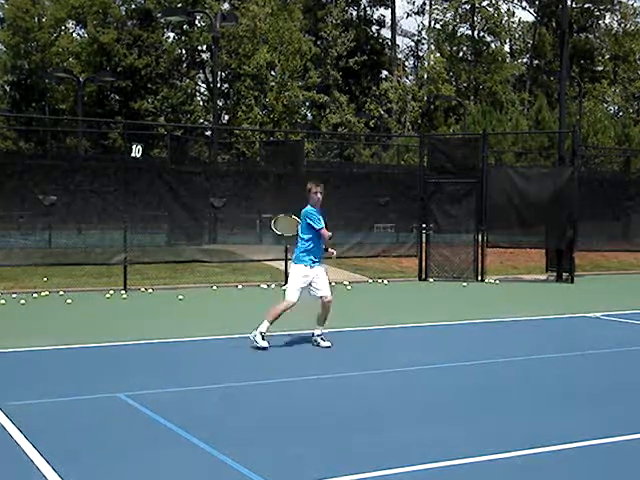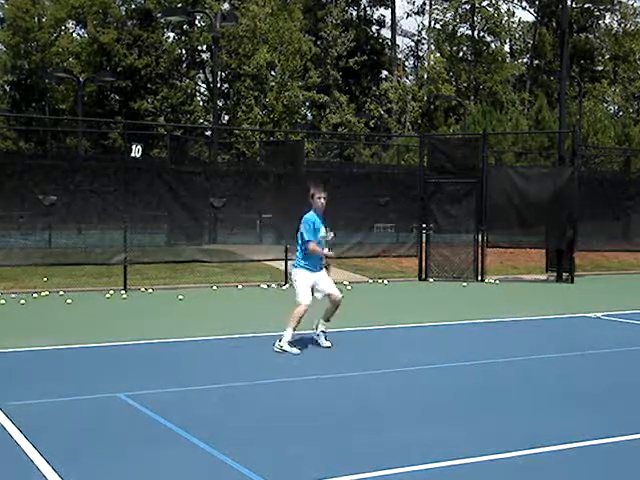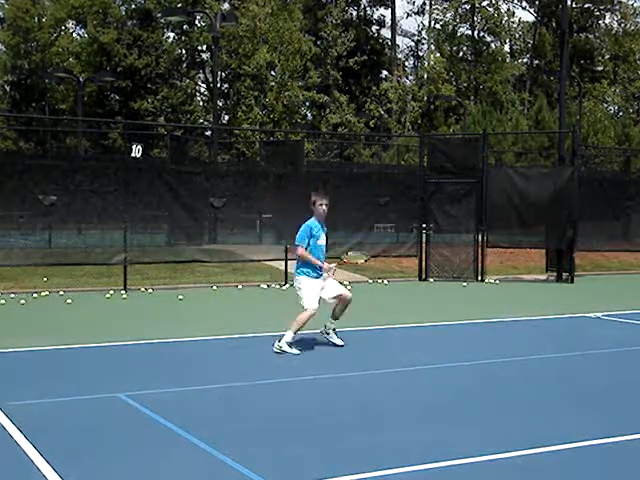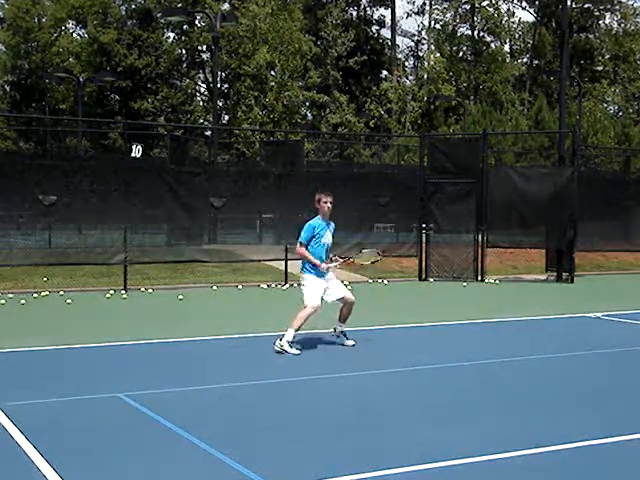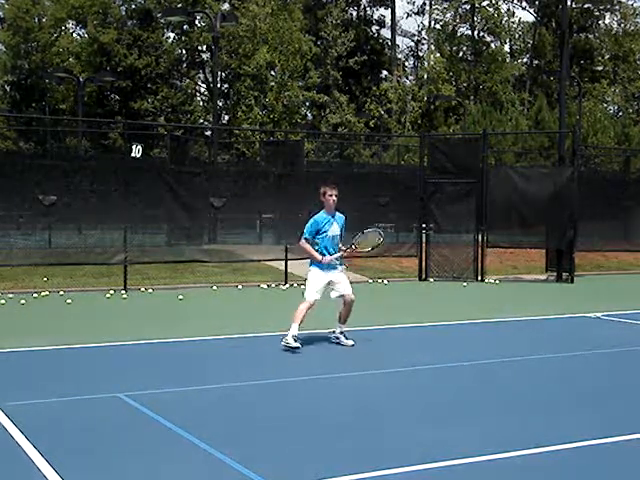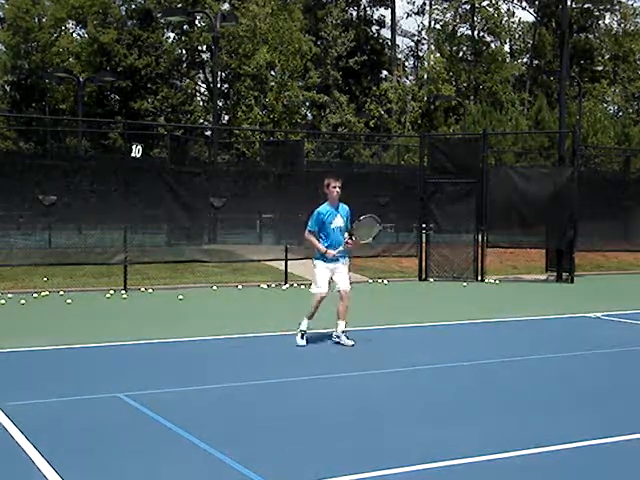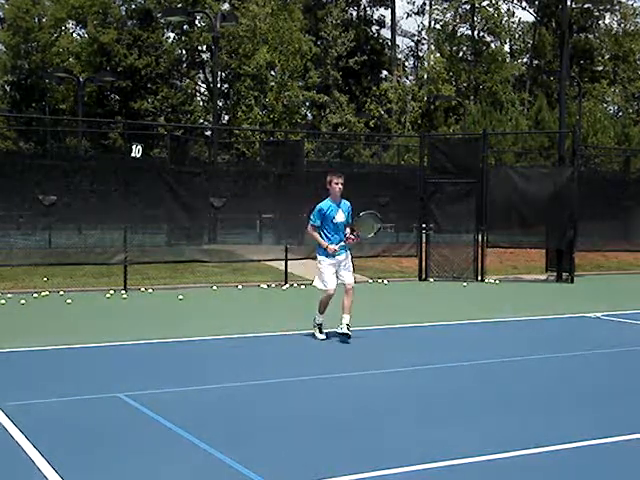
dt=0.1s
person 1, frame 1
left shoulder: (318, 214)
right shoulder: (309, 212)
right elbow: (326, 235)
left wrist: (327, 249)
right wrist: (329, 234)
left hip: (317, 265)
right hip: (302, 265)
left knee: (327, 300)
right knee: (290, 301)
left ankle: (318, 333)
right ankle: (260, 332)
person 1, frame 2
left shoulder: (319, 219)
right shoulder: (308, 219)
right elbow: (310, 247)
left wrist: (324, 256)
right wrist: (326, 253)
left hip: (318, 269)
right hip: (303, 269)
left knee: (337, 298)
right knee: (304, 304)
left ankle: (320, 330)
right ankle: (283, 340)
person 1, frame 3
left shoulder: (323, 228)
right shoulder: (308, 226)
right elbow: (299, 252)
left wrist: (326, 265)
right wrist: (321, 264)
left hip: (321, 276)
right hip: (306, 276)
left knee: (346, 297)
right knee: (311, 309)
left ankle: (329, 329)
right ankle: (283, 342)
person 1, frame 4
left shoulder: (331, 226)
right shoulder: (312, 225)
right elbow: (300, 249)
left wrist: (330, 258)
right wrist: (318, 263)
left hip: (326, 275)
right hip: (311, 275)
left knee: (350, 300)
right knee: (312, 306)
left ankle: (339, 331)
right ankle: (284, 341)
person 1, frame 5
left shoulder: (341, 218)
right shoulder: (317, 220)
right elbow: (303, 243)
left wrist: (341, 249)
right wrist: (320, 258)
left hip: (337, 268)
right hip: (318, 268)
left knee: (349, 298)
right knee: (311, 300)
left ankle: (339, 332)
right ankle: (291, 336)
person 1, frame 6
left shoulder: (346, 209)
right shoulder: (320, 211)
right elbow: (308, 234)
left wrist: (347, 240)
right wrist: (324, 250)
left hip: (341, 259)
right hip: (323, 261)
left knee: (344, 293)
right knee: (321, 294)
left ankle: (340, 332)
right ankle: (302, 329)
person 1, frame 7
left shoulder: (347, 205)
right shoulder: (322, 207)
right elbow: (311, 229)
left wrist: (350, 235)
right wrist: (326, 245)
left hip: (344, 253)
right hip: (326, 255)
left knee: (349, 287)
right knee: (329, 290)
left ankle: (344, 325)
right ankle: (318, 323)
